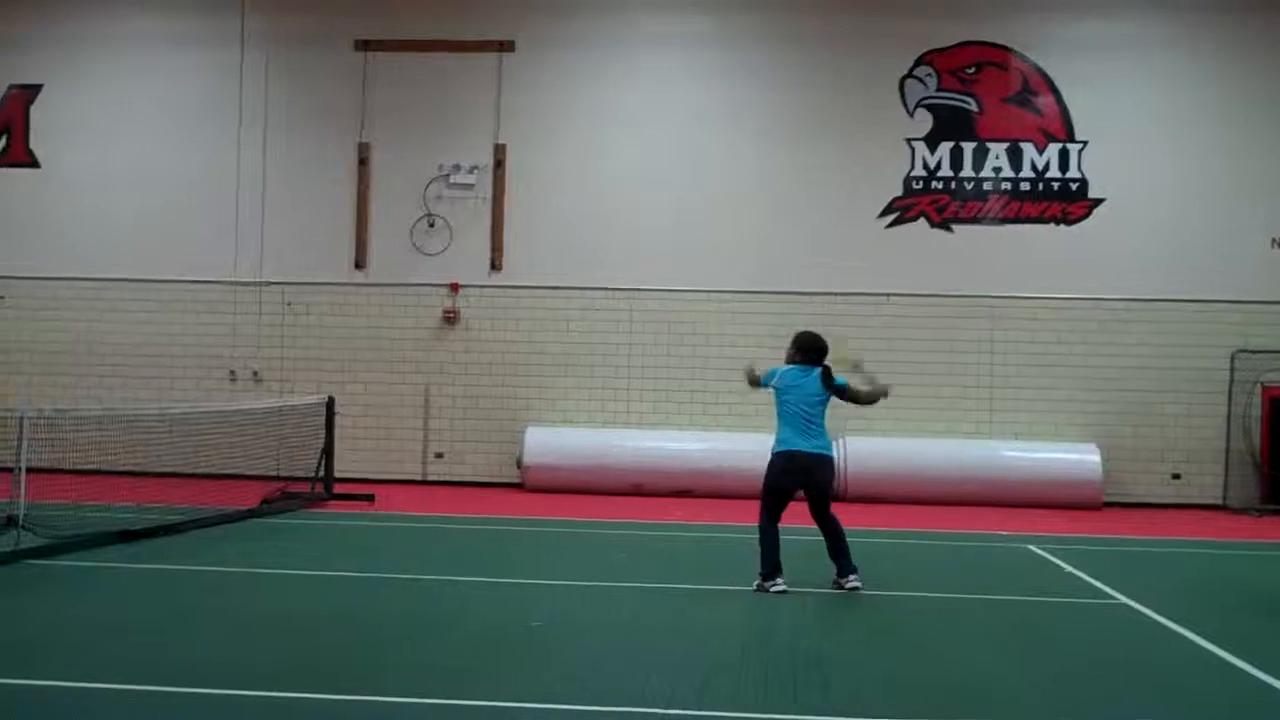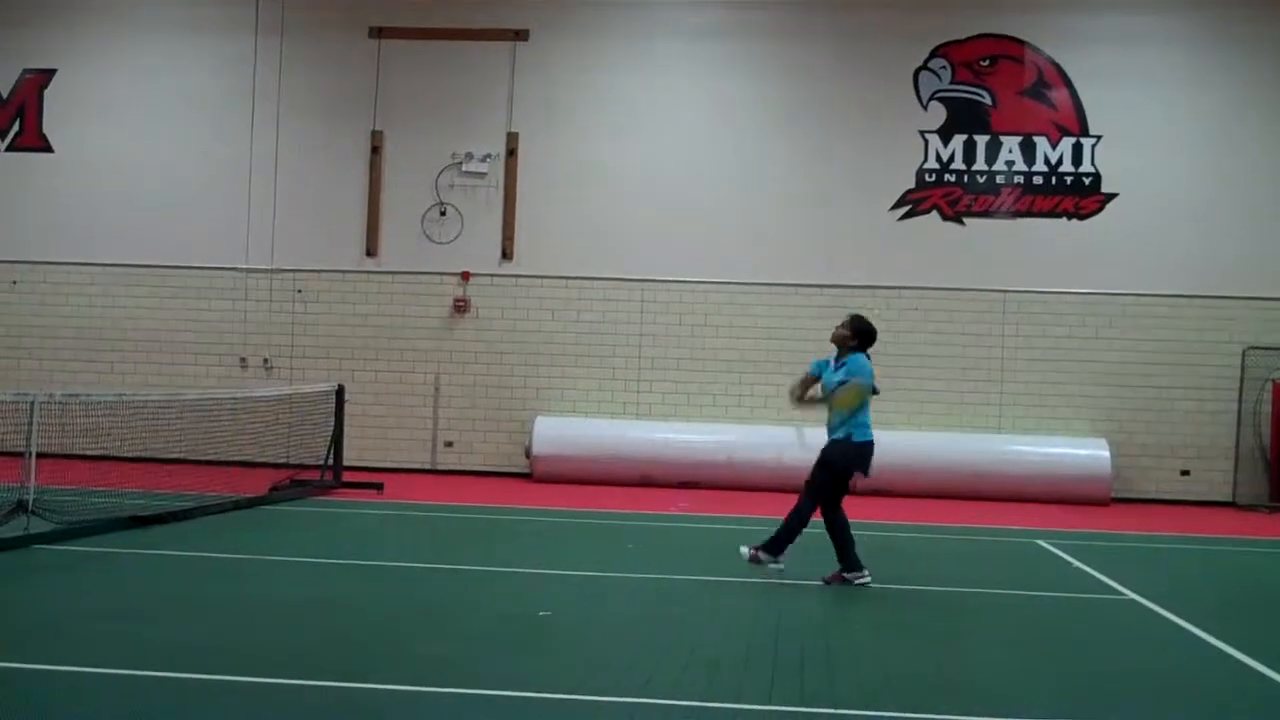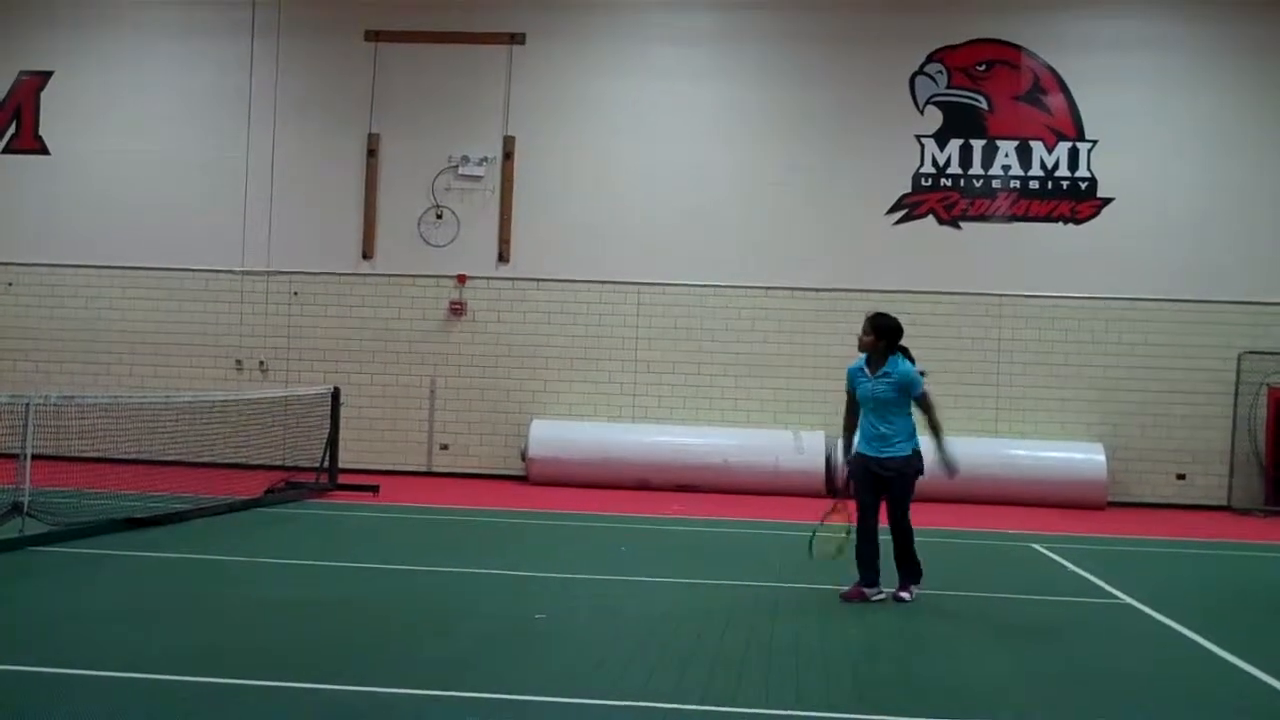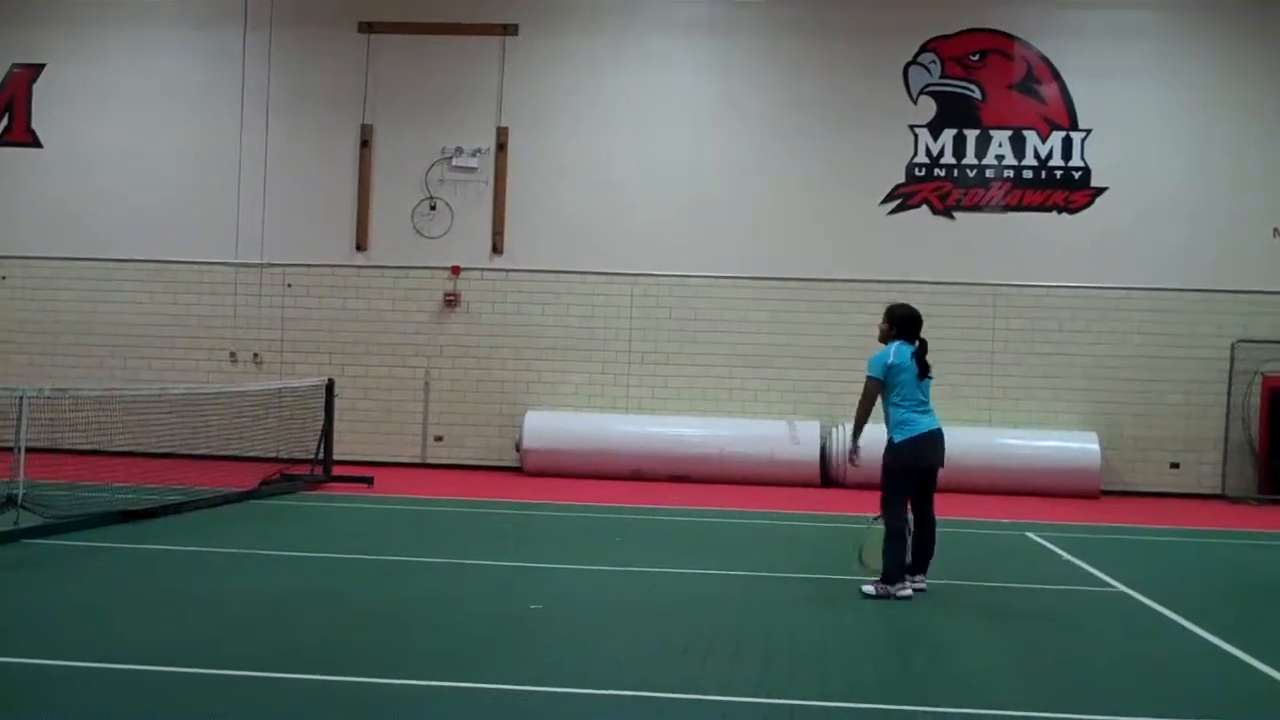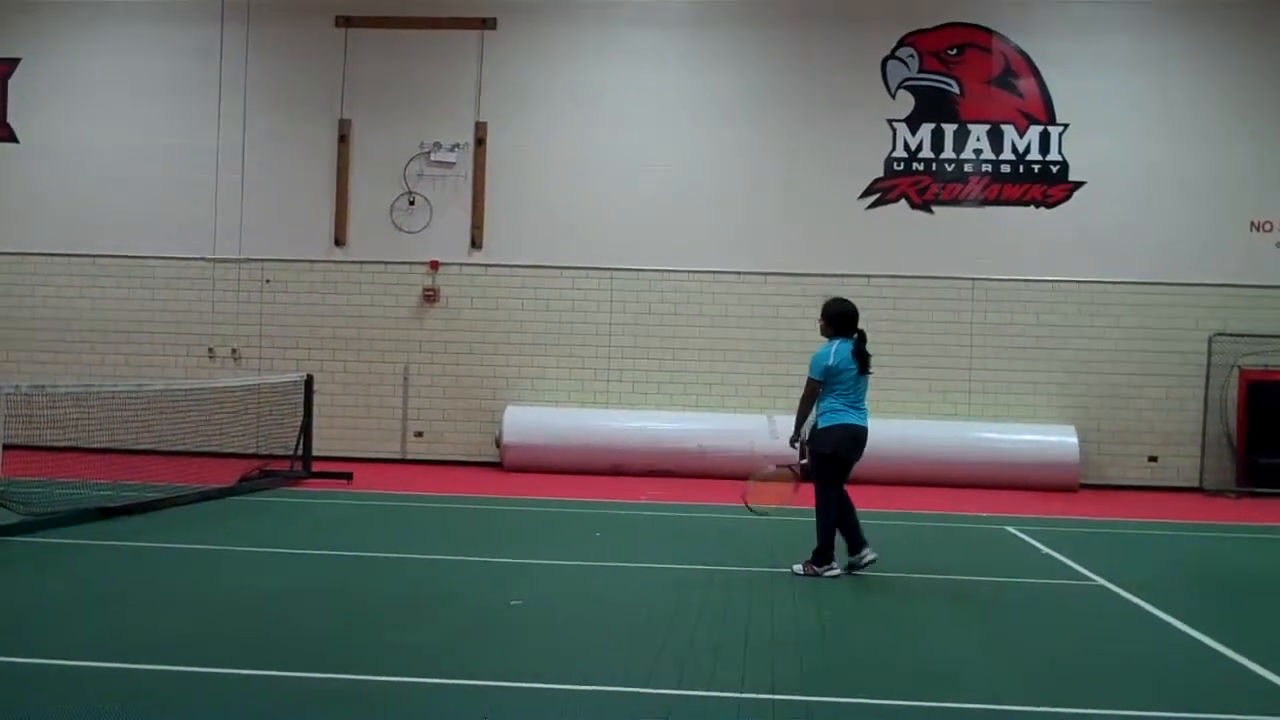
dt=1s
person 1, frame 1
left shoulder: (780, 374)
right shoulder: (826, 379)
left elbow: (755, 381)
right elbow: (865, 398)
left wrist: (751, 373)
right wrist: (879, 390)
left hip: (788, 456)
right hip: (821, 459)
left knee: (769, 516)
right knee: (824, 516)
left ankle: (772, 577)
right ankle: (848, 574)
person 1, frame 2
left shoulder: (860, 363)
right shoulder: (825, 364)
left elbow: (857, 399)
right elbow: (801, 386)
left wrist: (823, 398)
right wrist: (800, 392)
left hip: (853, 443)
right hip: (844, 443)
left knee: (810, 497)
right knee: (830, 504)
left ankle: (771, 550)
right ankle: (852, 569)
person 1, frame 3
left shoulder: (904, 372)
right shoulder: (855, 371)
left elbow: (928, 411)
left wrist: (942, 451)
right wrist: (847, 452)
left hip: (901, 456)
right hip: (865, 456)
left knee: (898, 519)
right knee: (865, 518)
left ankle: (910, 580)
right ankle: (868, 584)
person 1, frame 4
left shoulder: (884, 356)
right shoulder: (918, 358)
left elbow: (867, 402)
left wrist: (854, 440)
left hip: (906, 441)
right hip: (931, 435)
left knee: (894, 509)
right knee: (923, 507)
left ankle: (894, 581)
right ankle: (916, 573)
person 1, frame 5
left shoulder: (825, 355)
right shoulder: (859, 351)
left elbow: (809, 397)
left wrist: (797, 431)
left hip: (830, 430)
right hip: (857, 429)
left knee: (825, 495)
right knee: (837, 490)
left ankle: (823, 562)
right ankle: (860, 549)
